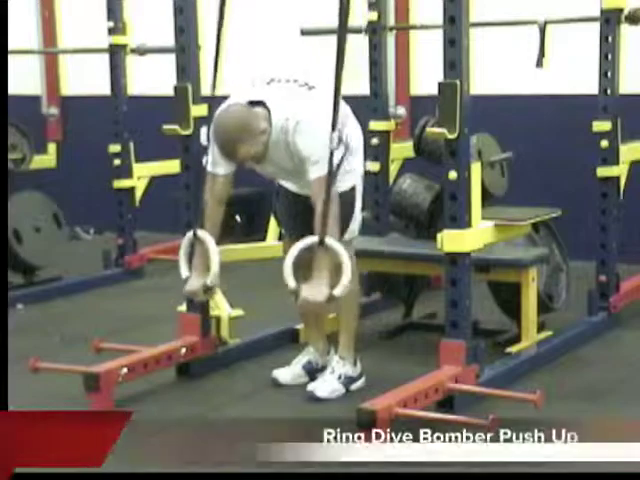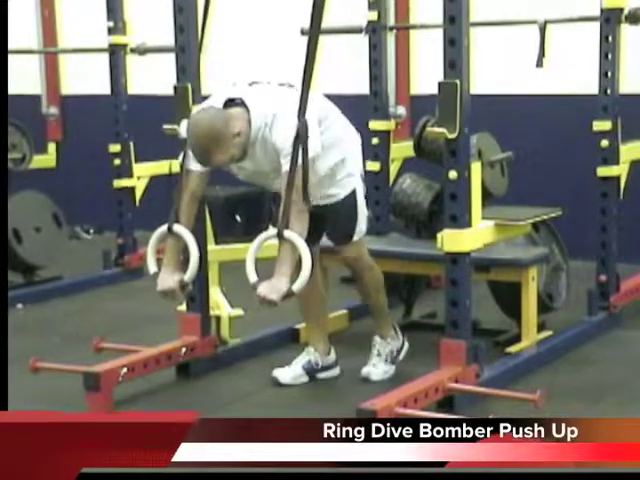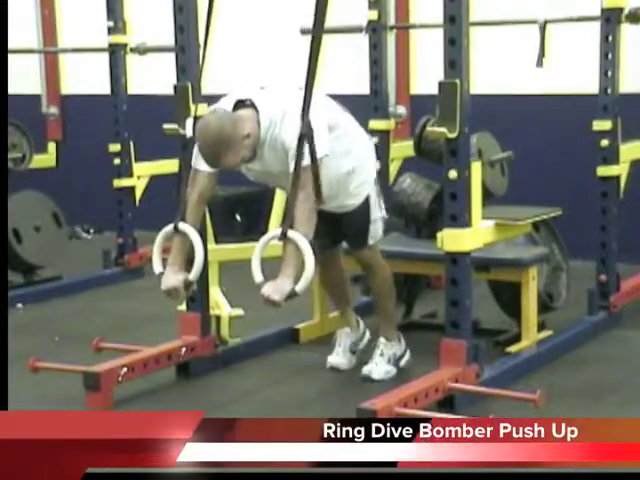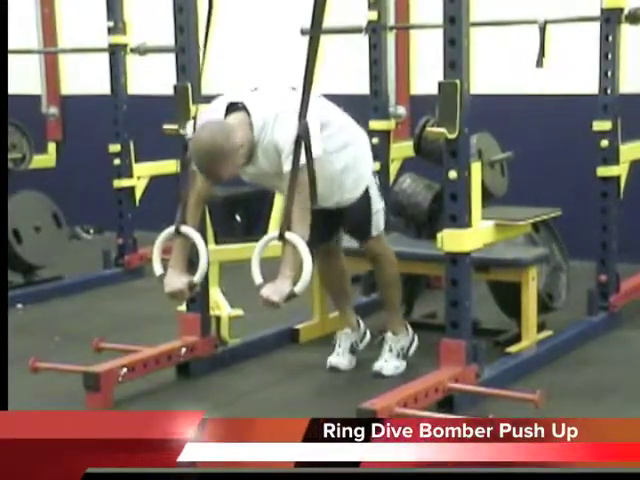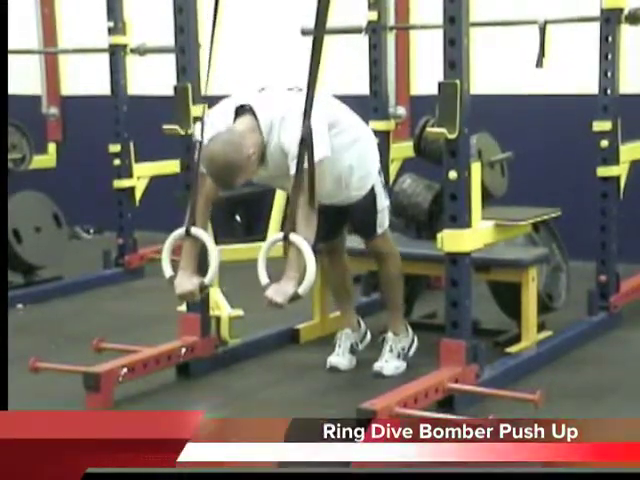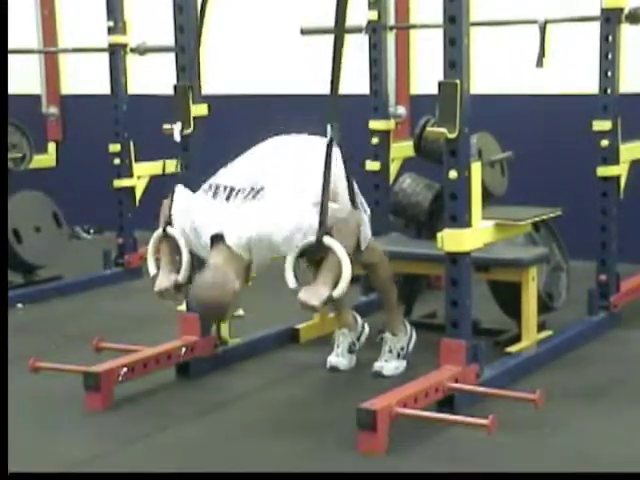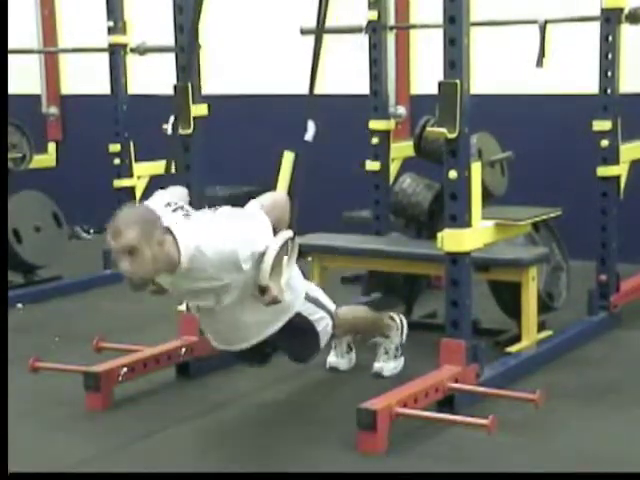
dt=0.7s
person 1, frame 1
left shoulder: (307, 124)
right shoulder: (226, 128)
left elbow: (324, 204)
right elbow: (215, 198)
left wrist: (321, 280)
right wrist: (199, 270)
left hip: (338, 166)
right hip: (292, 177)
left knee: (337, 254)
right knee: (295, 255)
left ankle: (347, 362)
right ankle: (318, 352)
person 1, frame 2
left shoulder: (285, 122)
right shoulder: (206, 127)
left elbow: (297, 202)
right elbow: (188, 196)
left wrist: (280, 278)
right wrist: (170, 267)
left hip: (335, 169)
right hip: (288, 179)
left knee: (351, 255)
left ankle: (389, 338)
right ankle: (320, 353)
person 1, frame 3
left shoulder: (296, 122)
right shoulder: (217, 128)
left elbow: (305, 200)
right elbow: (195, 195)
left wrist: (286, 278)
right wrist: (174, 266)
left hip: (350, 174)
right hip: (309, 185)
left knee: (366, 256)
right knee: (325, 256)
left ankle: (392, 342)
right ankle: (351, 329)
person 1, frame 4
left shoulder: (287, 125)
right shoulder: (208, 129)
left elbow: (300, 202)
right elbow: (194, 198)
left wrist: (285, 279)
right wrist: (176, 268)
left hip: (346, 165)
right hip: (308, 180)
left knee: (372, 246)
right knee: (324, 250)
left ankle: (399, 334)
right ankle: (352, 329)
person 1, frame 5
left shoulder: (295, 126)
right shoulder: (216, 127)
left elbow: (307, 205)
right elbow: (201, 199)
left wrist: (290, 280)
right wrist: (186, 270)
left hip: (353, 162)
right hip: (316, 176)
left knee: (378, 245)
right knee: (328, 248)
left ankle: (400, 334)
right ankle: (352, 329)
person 1, frame 6
left shoulder: (270, 229)
right shoulder: (190, 223)
left elbow: (345, 217)
right elbow: (168, 203)
left wrist: (323, 284)
right wrist: (166, 269)
left knee: (363, 253)
right knee: (316, 258)
left ankle: (398, 331)
right ankle: (349, 327)
person 1, frame 7
left shoulder: (218, 246)
right shoulder: (147, 224)
left elbow: (279, 200)
right elbow: (178, 192)
left hip: (271, 295)
left knee: (329, 325)
left ankle: (391, 329)
right ankle: (341, 335)
